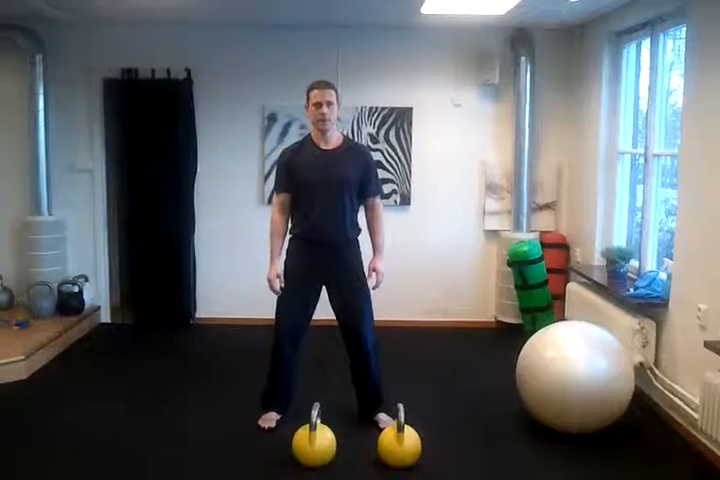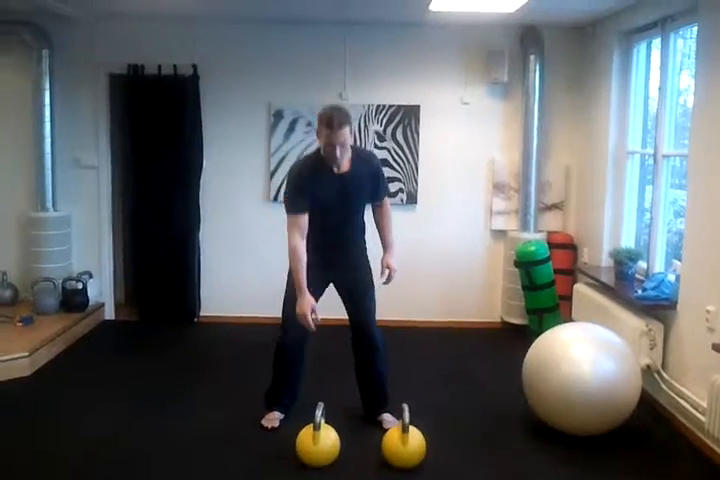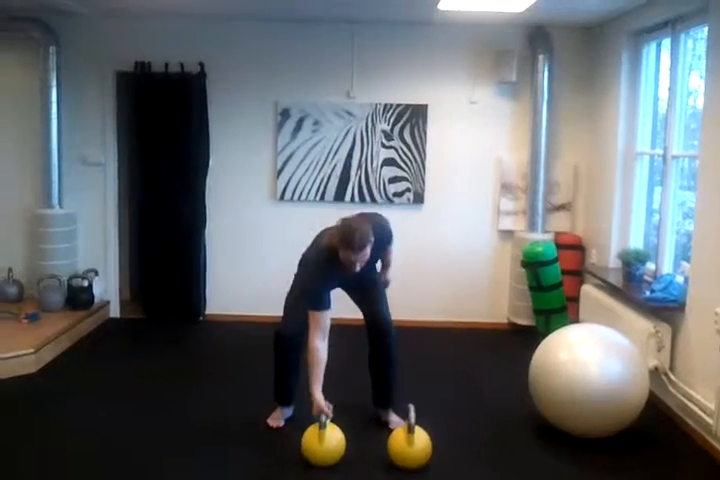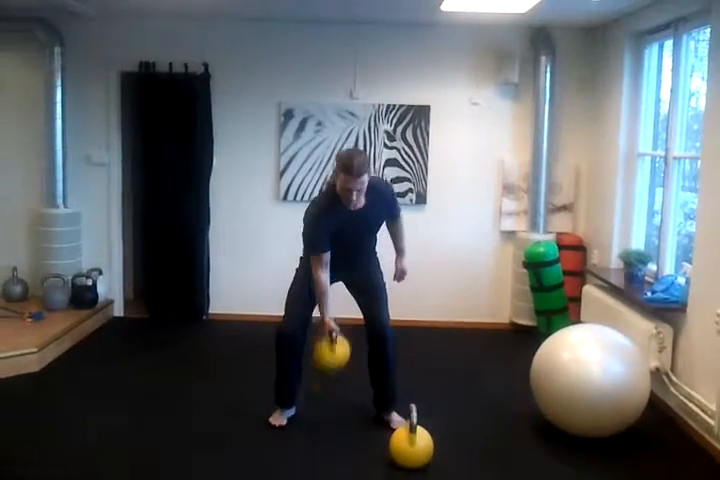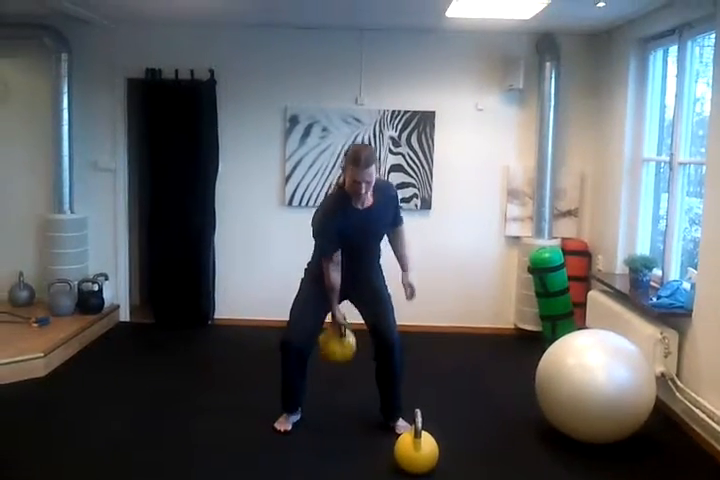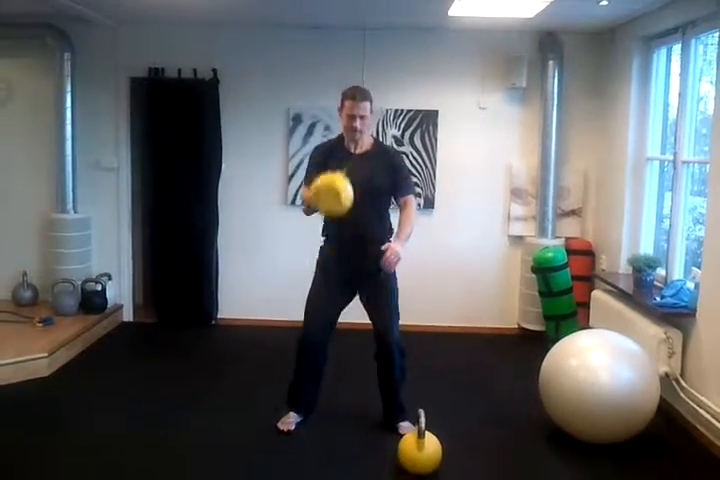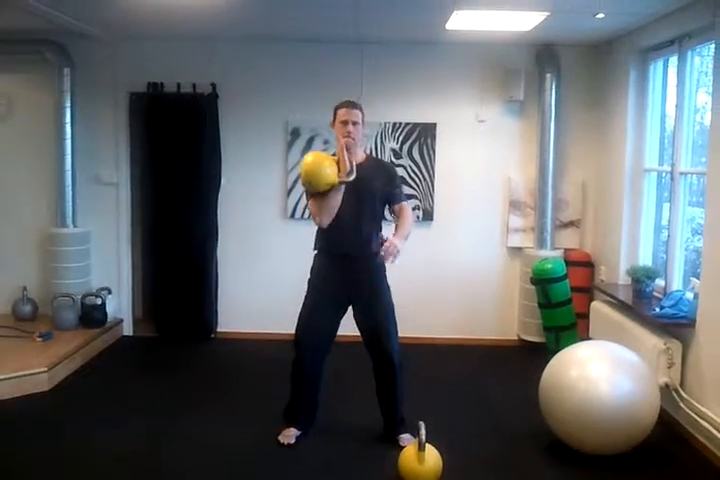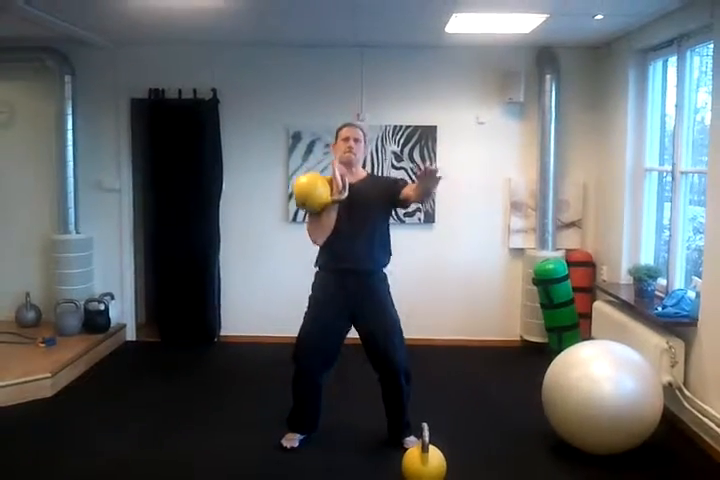
dt=0.5s
person 1, frame 1
left shoulder: (359, 155)
right shoulder: (292, 157)
left elbow: (373, 207)
right elbow: (280, 211)
left wrist: (378, 255)
right wrist: (275, 260)
left hip: (345, 255)
right hip: (302, 255)
left knee: (360, 333)
right knee: (287, 332)
left ankle: (372, 407)
right ankle: (274, 405)
person 1, frame 2
left shoulder: (369, 164)
right shoulder: (302, 173)
left elbow: (381, 205)
right elbow: (296, 236)
left wrist: (388, 250)
right wrist: (303, 292)
left hip: (352, 254)
right hip: (312, 257)
left knee: (367, 329)
right knee: (292, 330)
left ankle: (377, 407)
right ankle: (278, 405)
person 1, frame 3
left shoulder: (379, 227)
right shoulder: (319, 261)
right elbow: (318, 338)
left wrist: (385, 270)
right wrist: (316, 395)
right hip: (314, 273)
left knee: (382, 327)
right knee: (288, 333)
left ankle: (385, 407)
right ankle: (284, 404)
person 1, frame 4
left shoulder: (383, 191)
right shoulder: (319, 210)
left elbow: (395, 220)
right elbow: (320, 269)
left wrist: (401, 255)
right wrist: (325, 316)
left hip: (363, 262)
right hip: (320, 259)
left knee: (381, 329)
right knee: (290, 330)
left ankle: (386, 408)
right ankle: (285, 404)
person 1, frame 5
left shoulder: (388, 193)
right shoulder: (328, 211)
left elbow: (396, 230)
right elbow: (332, 266)
left wrist: (405, 271)
right wrist: (335, 308)
left hip: (368, 272)
right hip: (325, 275)
left knee: (389, 340)
right knee: (294, 341)
left ankle: (393, 414)
right ankle: (291, 409)
person 1, frame 6
left shoulder: (389, 158)
right shoulder: (323, 154)
left elbow: (408, 205)
right elbow: (307, 205)
left wrist: (398, 242)
left hip: (377, 259)
right hip: (335, 256)
left knee: (389, 339)
right knee: (313, 335)
left ankle: (395, 414)
right ankle: (298, 407)
person 1, frame 7
left shoulder: (383, 170)
left elbow: (403, 210)
right elbow: (322, 218)
left wrist: (399, 235)
right wrist: (342, 177)
left hip: (369, 268)
right hip: (329, 267)
left knee: (386, 350)
right knee: (308, 346)
left ankle: (396, 426)
right ankle: (297, 421)
person 1, frame 8
left shoulder: (385, 186)
left elbow: (417, 194)
right elbow: (318, 237)
left wrist: (427, 183)
right wrist: (336, 197)
left hip: (372, 284)
right hip: (330, 283)
left knee: (394, 362)
right knee: (307, 358)
left ankle: (401, 430)
right ankle: (300, 426)
